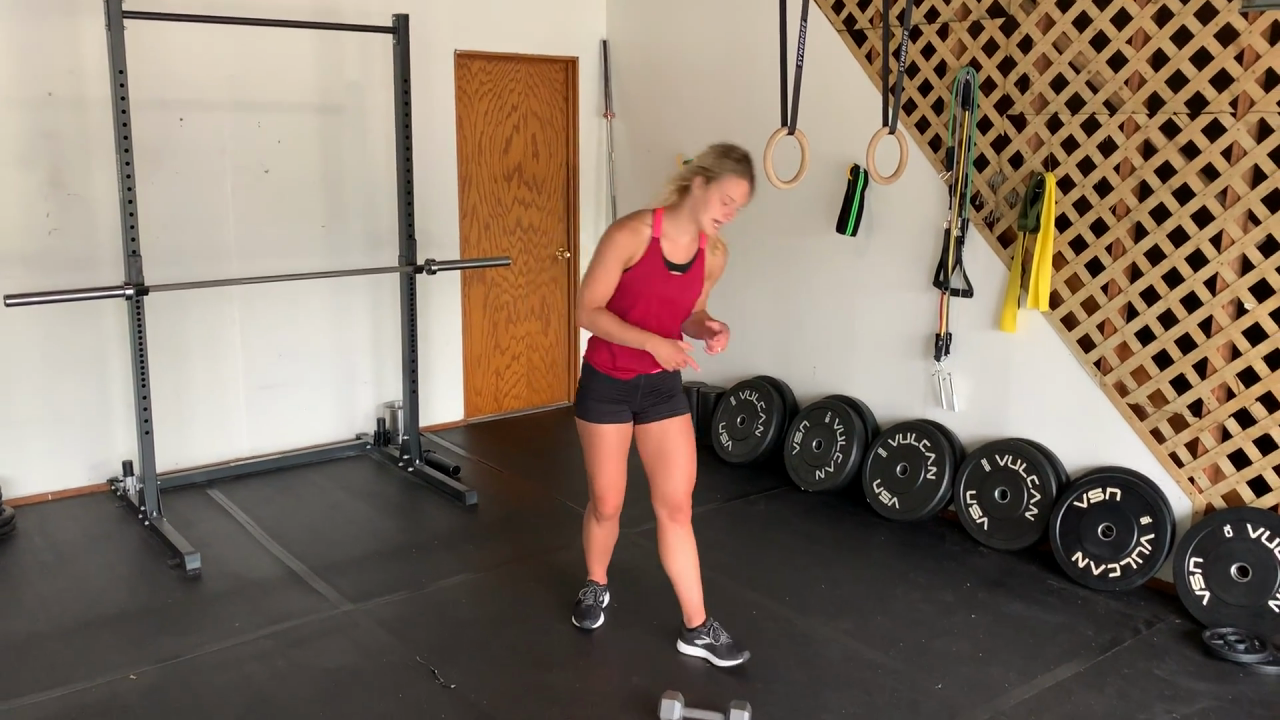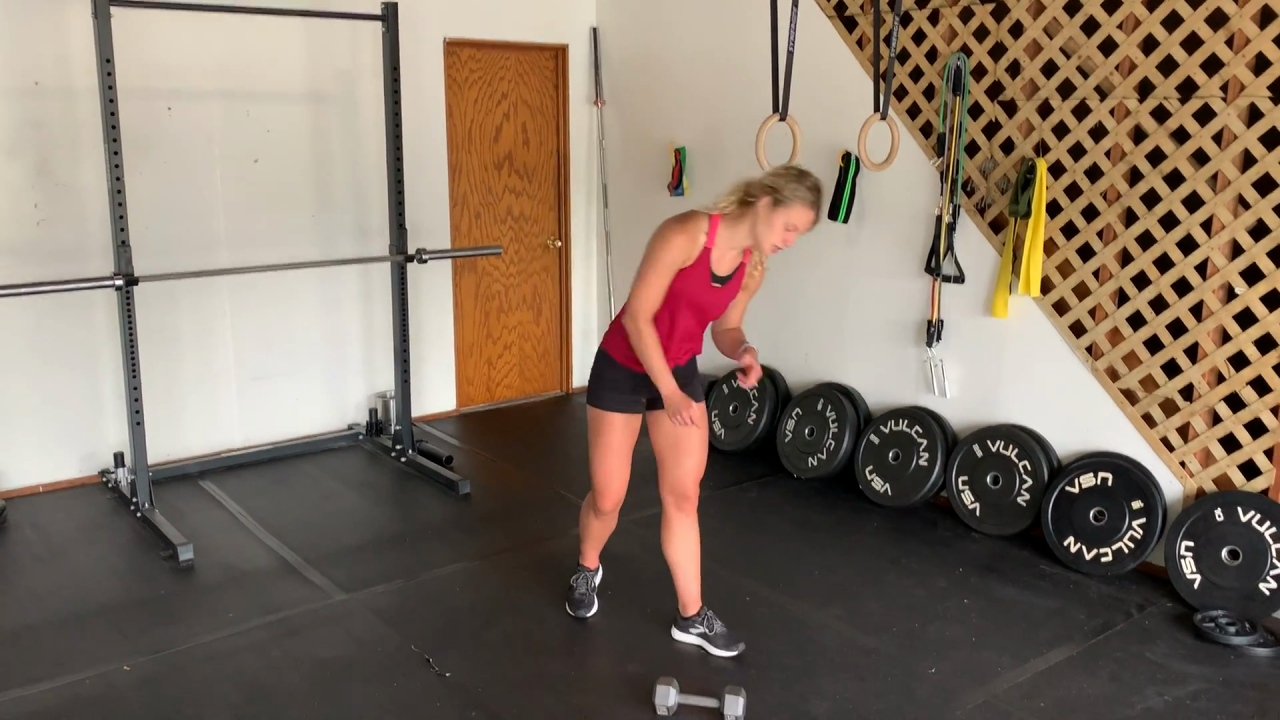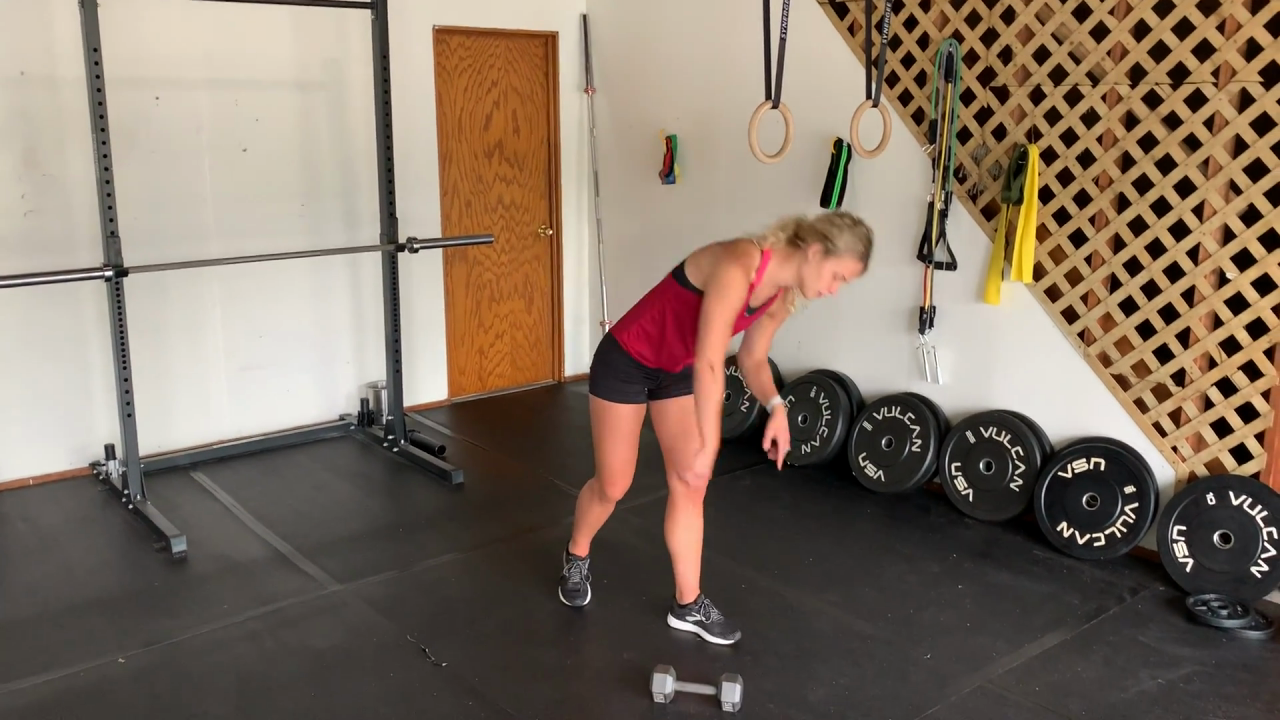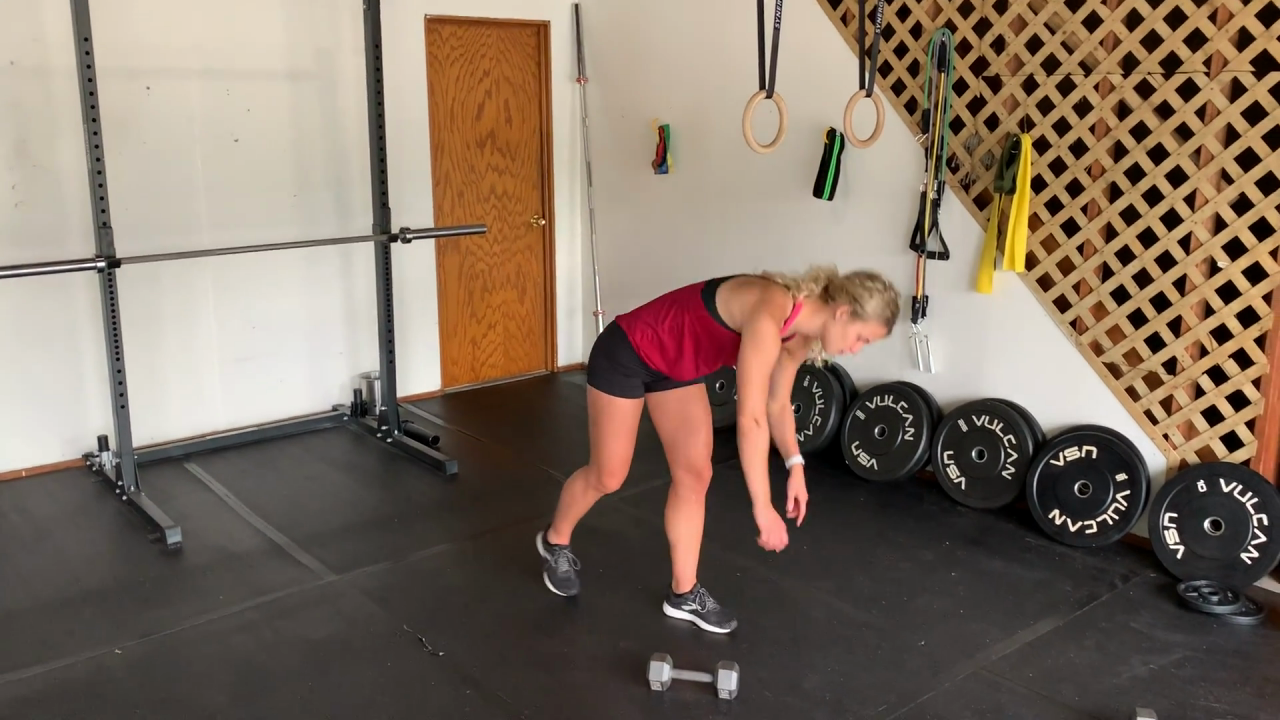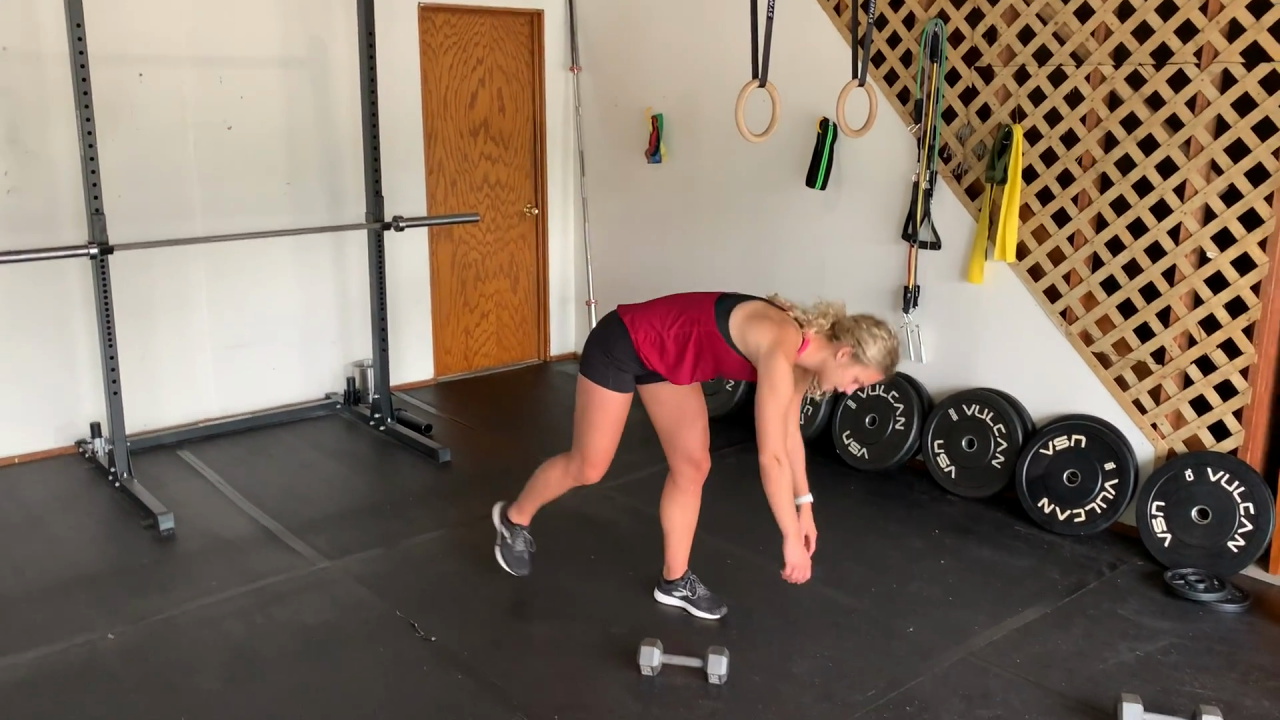
dt=0.2s
person 1, frame 1
left shoulder: (714, 254)
right shoulder: (631, 233)
right elbow: (587, 310)
left wrist: (710, 329)
right wrist: (654, 344)
left hip: (661, 383)
right hip: (608, 383)
left knee: (677, 507)
right knee: (607, 505)
left ankle: (697, 626)
right ankle: (595, 586)
person 1, frame 2
left shoulder: (754, 266)
right shoulder: (685, 235)
right elbow: (637, 316)
left wrist: (744, 354)
right wrist: (667, 392)
left hip: (681, 371)
right hip: (622, 369)
left knee: (683, 495)
right knee: (607, 497)
left ankle: (690, 615)
right ankle: (586, 571)
person 1, frame 3
left shoulder: (782, 293)
right shoulder: (736, 268)
left elbow: (752, 359)
right elbow: (710, 365)
left wrist: (775, 408)
right wrist: (706, 448)
left hip: (678, 367)
right hip: (625, 361)
left knee: (690, 482)
right knee: (612, 484)
left ankle: (687, 603)
right ankle: (576, 557)
person 1, frame 4
left shoulder: (802, 329)
right shoulder: (770, 313)
left elbow: (778, 404)
right elbow: (751, 421)
left wrist: (795, 466)
right wrist: (763, 508)
left hip: (676, 363)
right hip: (626, 352)
left knee: (695, 472)
right knee: (607, 475)
left ankle: (684, 593)
right ankle: (555, 541)
person 1, frame 5
left shoulder: (804, 349)
right shoulder: (780, 345)
left elbow: (790, 432)
right elbow: (771, 457)
left wrist: (804, 504)
right wrist: (791, 540)
left hip: (667, 356)
right hip: (622, 344)
left knee: (693, 464)
right knee: (588, 467)
left ankle: (675, 579)
right ankle: (514, 518)
